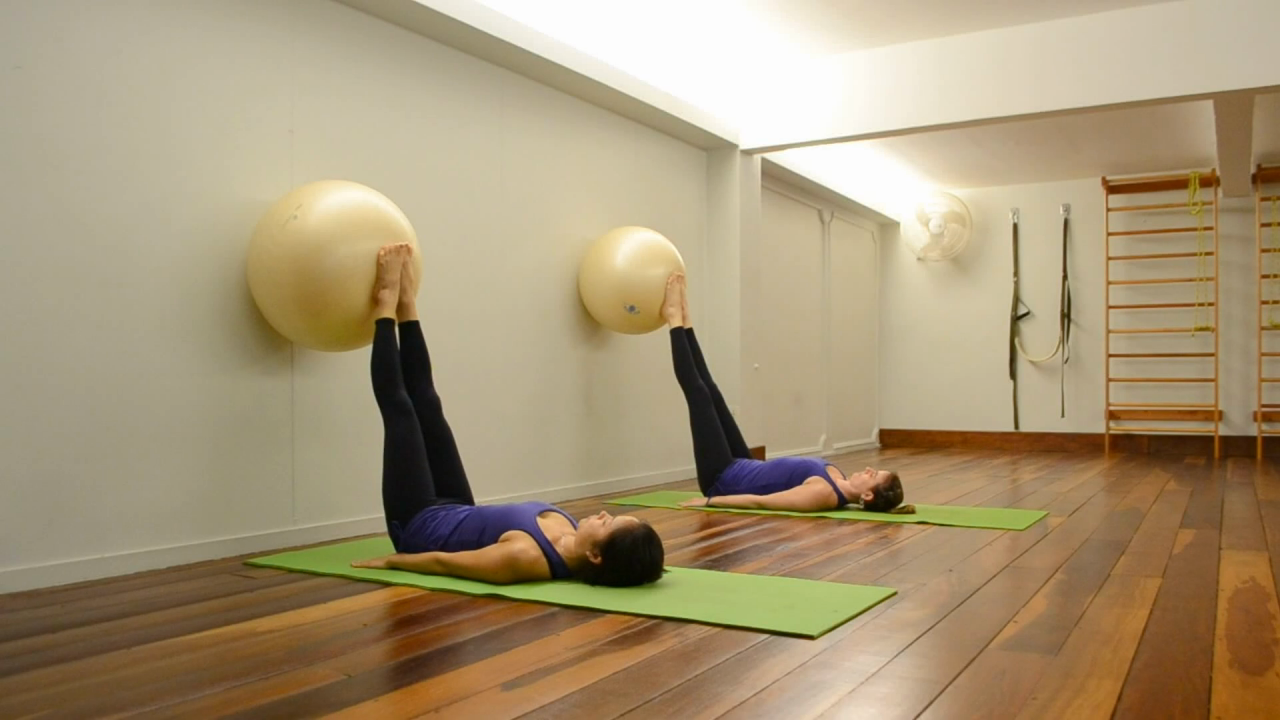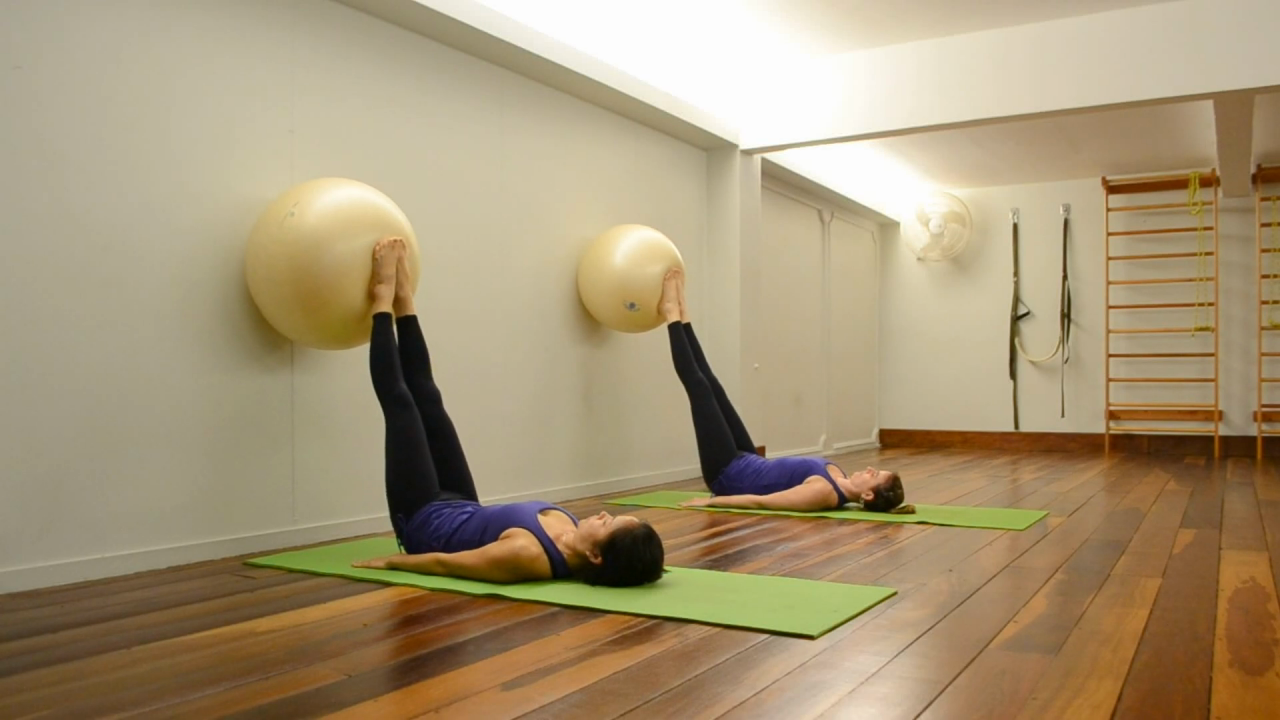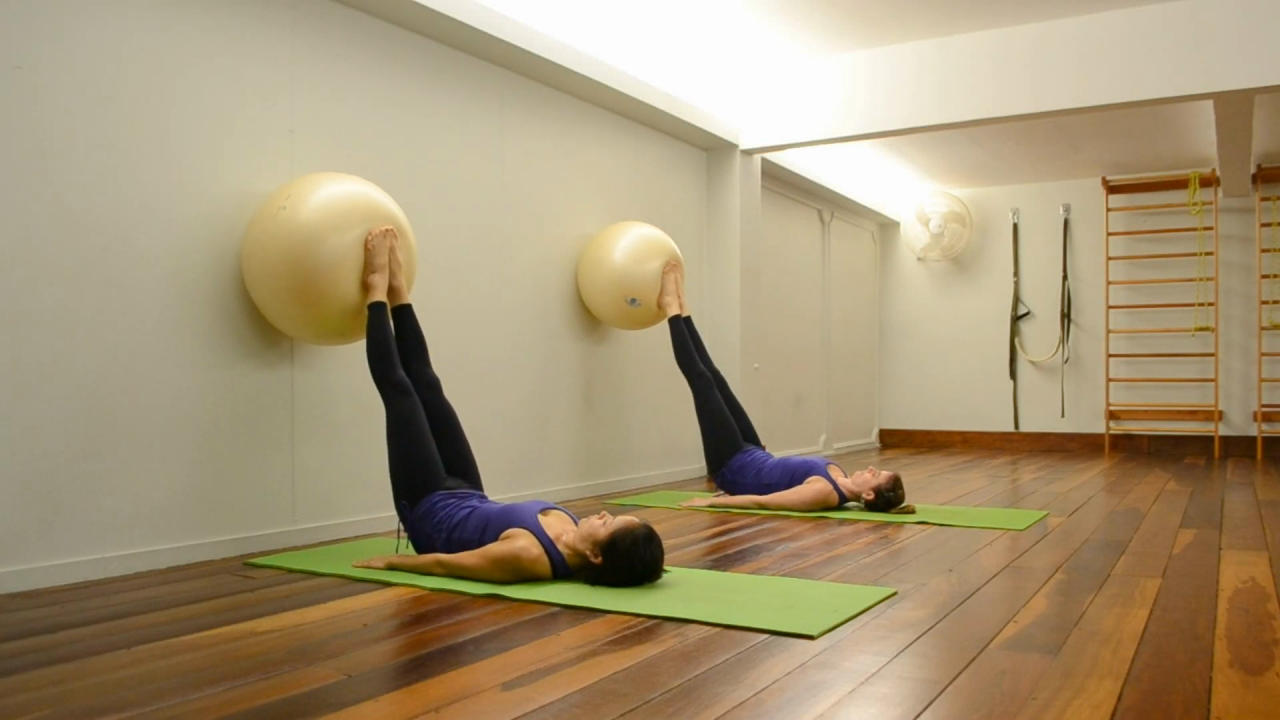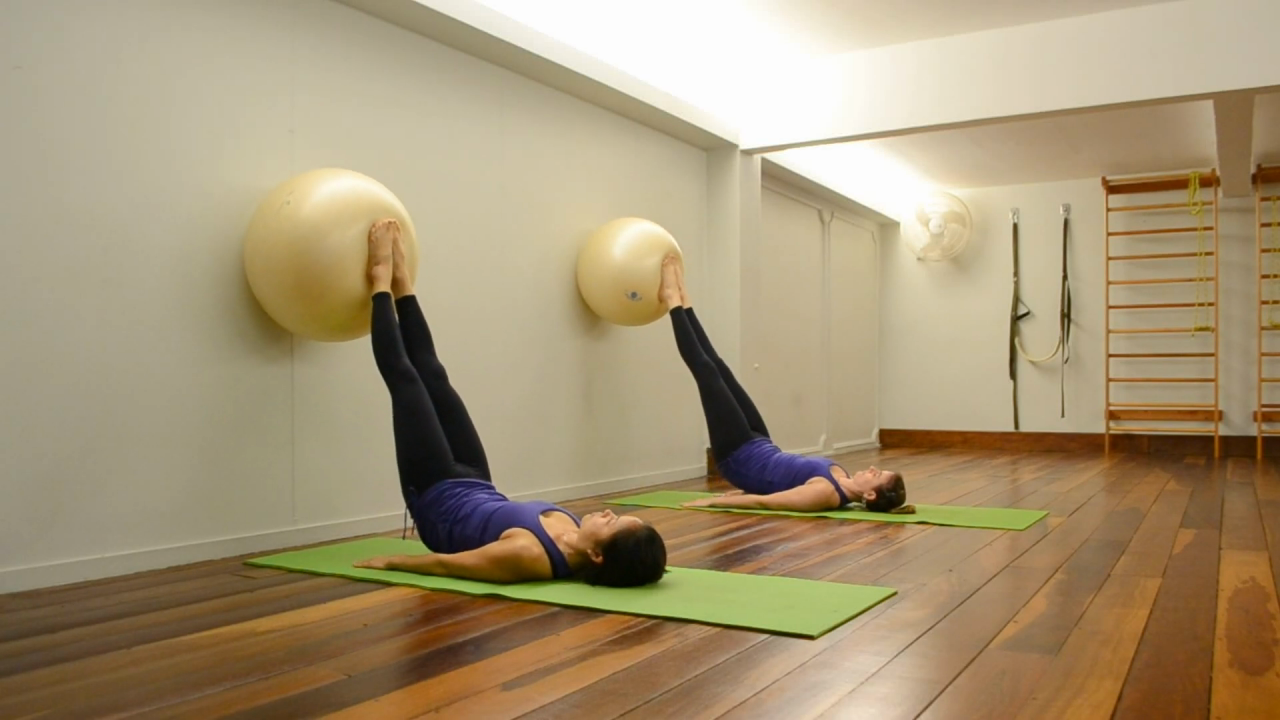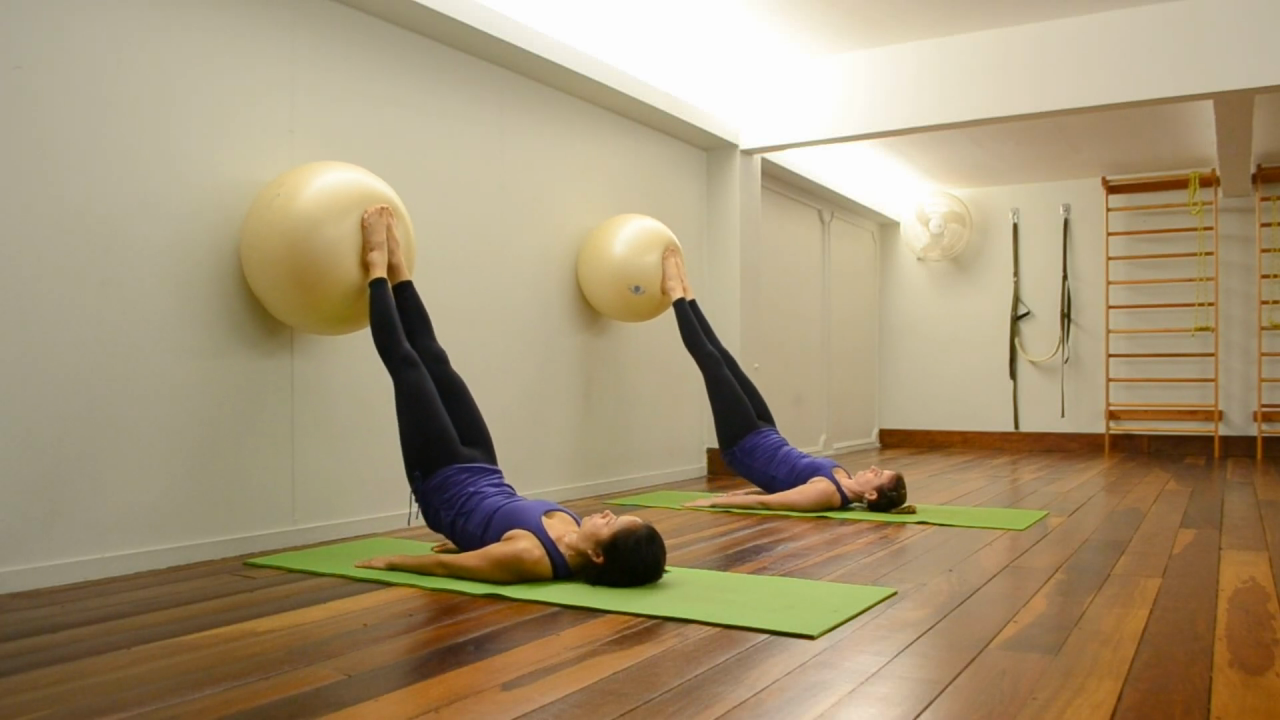
dt=1s
person 1, frame 1
left shoulder: (527, 558)
right shoulder: (573, 543)
left elbow: (441, 562)
left hip: (418, 526)
right hip: (454, 513)
left knee: (398, 407)
left ankle: (387, 302)
right ankle: (404, 304)
person 1, frame 2
left shoulder: (528, 557)
right shoulder: (572, 538)
left elbow: (442, 564)
left hip: (423, 521)
right hip: (460, 511)
left knee: (399, 402)
right knee: (426, 399)
left ankle: (384, 299)
right ankle: (400, 300)
person 1, frame 3
left shoulder: (528, 556)
right shoulder: (574, 539)
left elbow: (442, 564)
left hip: (430, 511)
right hip: (466, 501)
left knee: (399, 389)
right knee: (426, 386)
left ankle: (378, 288)
right ankle: (395, 289)
person 1, frame 4
left shoulder: (529, 556)
right shoulder: (573, 538)
left elbow: (443, 564)
left hip: (439, 500)
right hip: (473, 491)
left knee: (405, 379)
right knee: (432, 377)
left ankle: (383, 280)
right ankle: (398, 279)
person 1, frame 5
left shoulder: (530, 559)
right shoulder: (574, 538)
left elbow: (443, 566)
left hip: (445, 484)
right hip: (479, 478)
left knee: (406, 363)
right knee: (433, 361)
left ankle: (378, 265)
right ankle: (393, 265)
person 2, frame 1
left shoulder: (825, 493)
right shoulder: (837, 480)
left elbow: (760, 502)
left hip: (724, 479)
right hip: (738, 470)
left knee: (698, 392)
left ankle: (675, 320)
person 2, frame 2
left shoulder: (825, 493)
right shoulder: (838, 479)
left elbow: (760, 502)
left wrist: (711, 501)
left hip: (729, 474)
right hip: (745, 464)
left knee: (699, 387)
right knee: (711, 387)
left ankle: (672, 315)
person 2, frame 3
left shoulder: (825, 493)
right shoulder: (837, 478)
left elbow: (761, 502)
left wrist: (710, 501)
left hip: (733, 467)
right hip: (750, 459)
left knee: (702, 379)
right knee: (714, 379)
left ankle: (672, 308)
right ankle: (680, 307)
person 2, frame 4
left shoulder: (827, 494)
right shoulder: (841, 479)
left elbow: (763, 502)
left wrist: (713, 501)
left hip: (739, 457)
right hip: (757, 450)
left knee: (706, 370)
right knee: (719, 370)
left ankle: (673, 300)
right ankle: (681, 301)
person 2, frame 5
left shoulder: (829, 494)
right shoulder: (843, 481)
left elbow: (765, 503)
left hip: (745, 446)
right hip: (763, 439)
left knee: (711, 360)
right knee: (723, 359)
left ankle: (676, 293)
right ankle: (684, 294)
